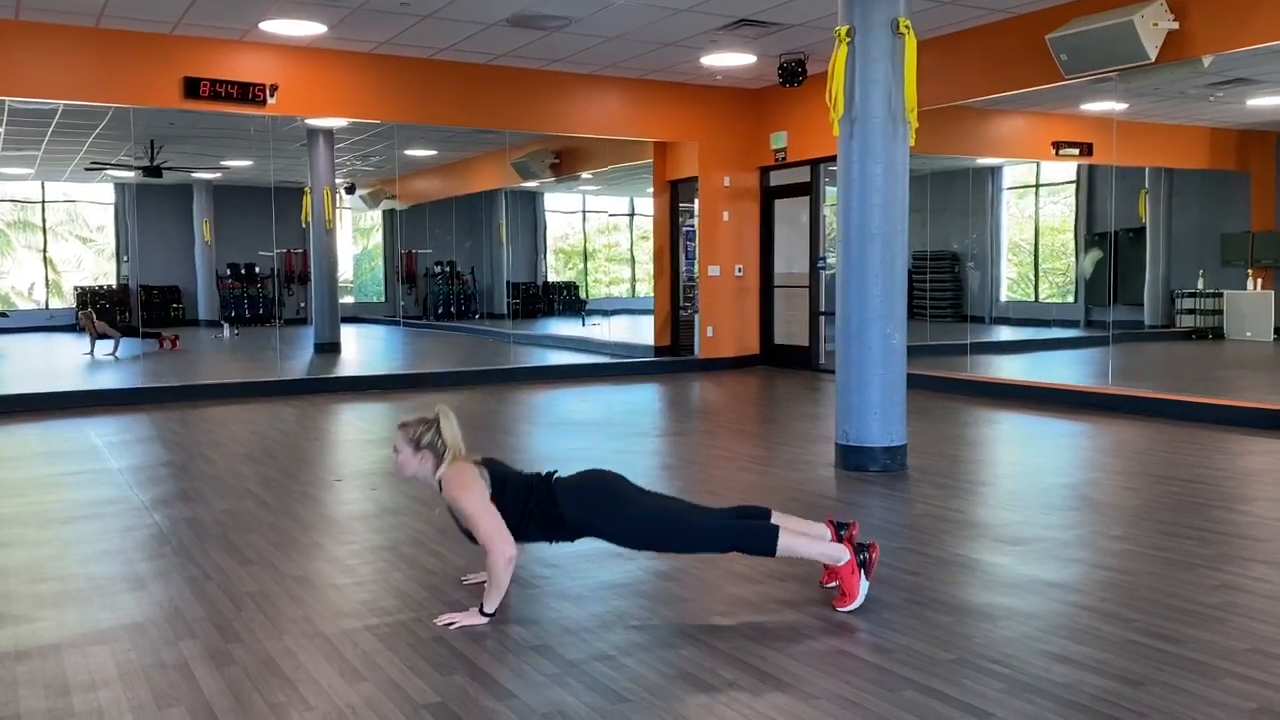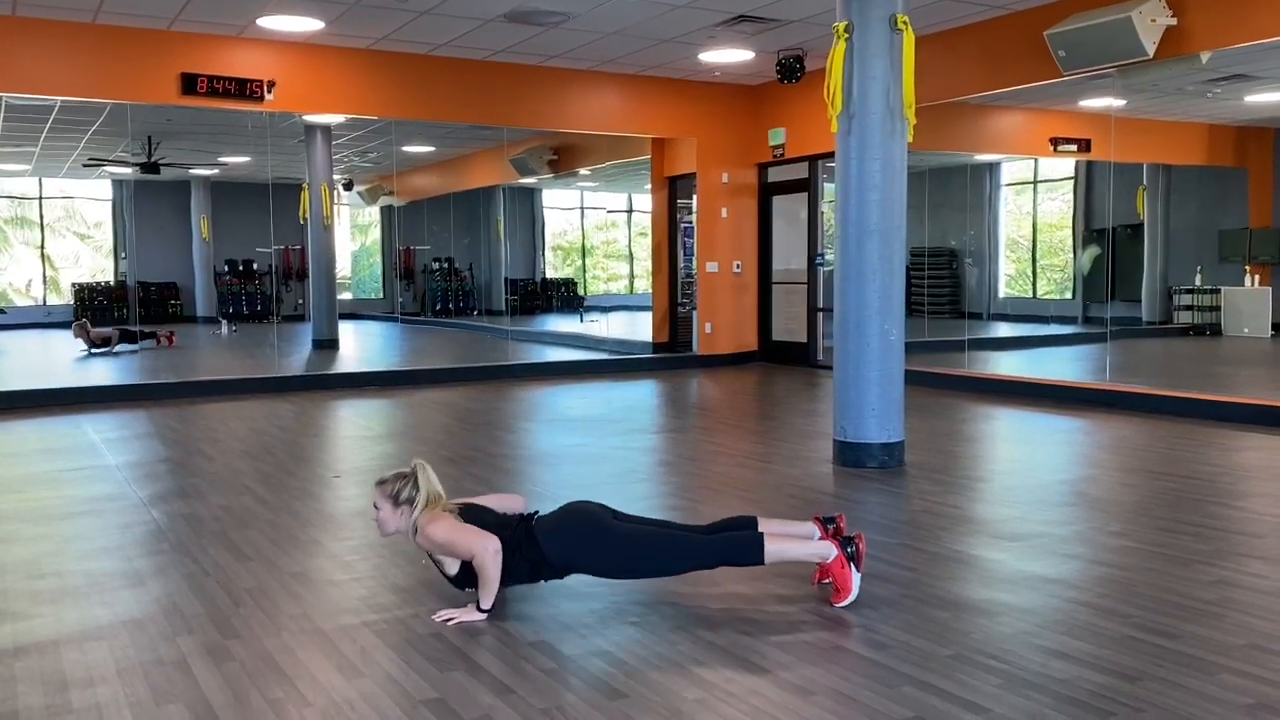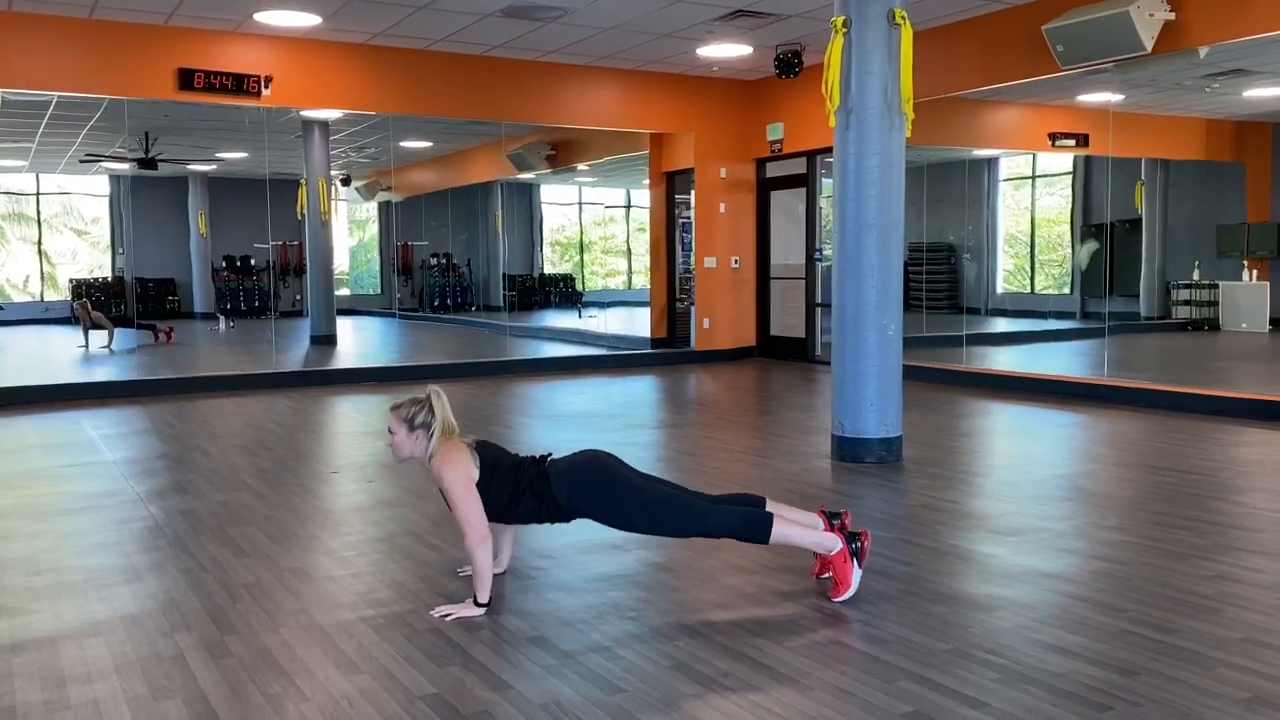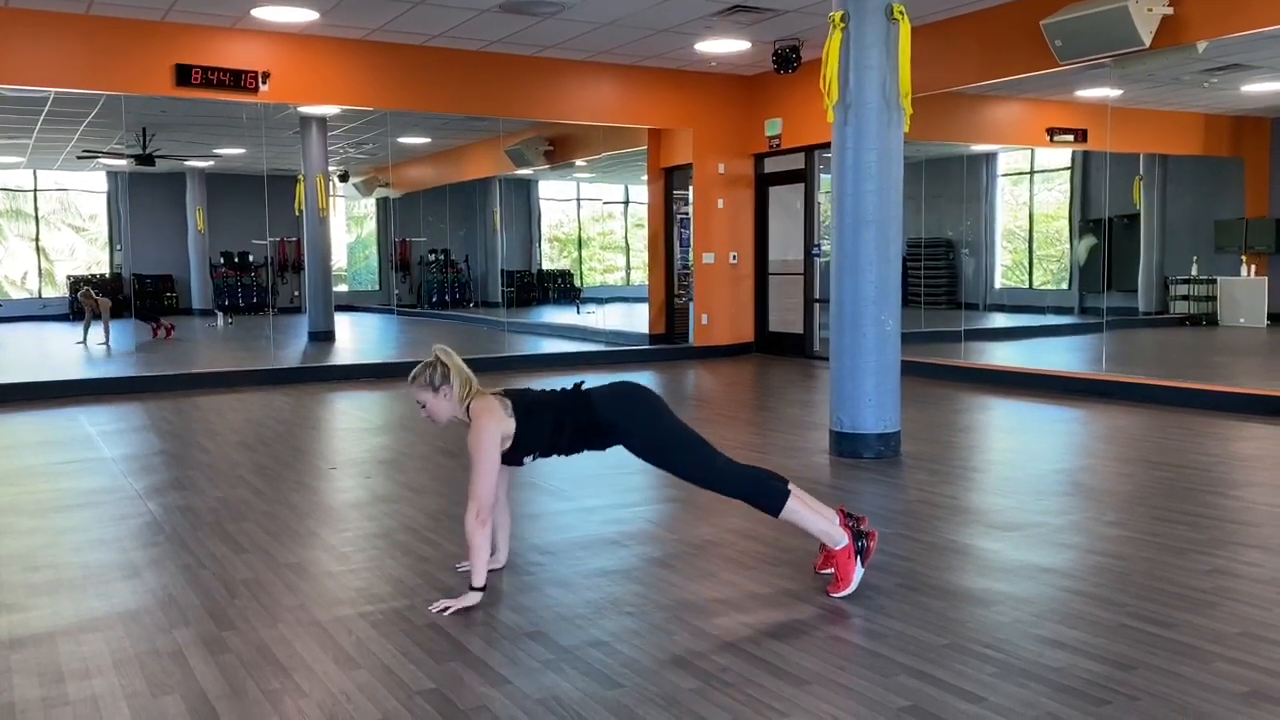
dt=0.5s
person 1, frame 1
left shoulder: (456, 487)
right shoulder: (463, 470)
left elbow: (500, 547)
left wrist: (484, 611)
right wrist: (500, 570)
left hip: (590, 508)
right hip: (591, 495)
left knee: (717, 534)
right knee: (718, 520)
left ankle: (845, 555)
right ankle: (831, 531)
person 1, frame 2
left shoulder: (432, 532)
right shoulder: (448, 510)
left elbow: (489, 548)
right elbow: (515, 502)
left wrist: (482, 606)
right wrist: (508, 556)
left hip: (572, 545)
right hip: (575, 524)
left knee: (704, 552)
right knee: (704, 537)
left ankle: (832, 552)
right ankle: (820, 528)
person 1, frame 3
left shoulder: (447, 464)
right shoulder: (460, 448)
left elbow: (477, 535)
right elbow: (498, 498)
left wrist: (479, 601)
right wrist: (501, 562)
left hip: (585, 489)
right hip: (588, 474)
left knee: (712, 520)
right knee: (711, 507)
left ankle: (837, 545)
right ankle: (827, 522)
person 1, frame 4
left shoulder: (483, 421)
right shoulder: (485, 406)
left elbow: (479, 510)
right elbow: (498, 488)
left wrist: (476, 588)
right wrist: (499, 556)
left hip: (622, 413)
right hip: (619, 408)
left knee: (727, 477)
right knee: (728, 473)
left ankle: (843, 540)
right ankle: (840, 521)
